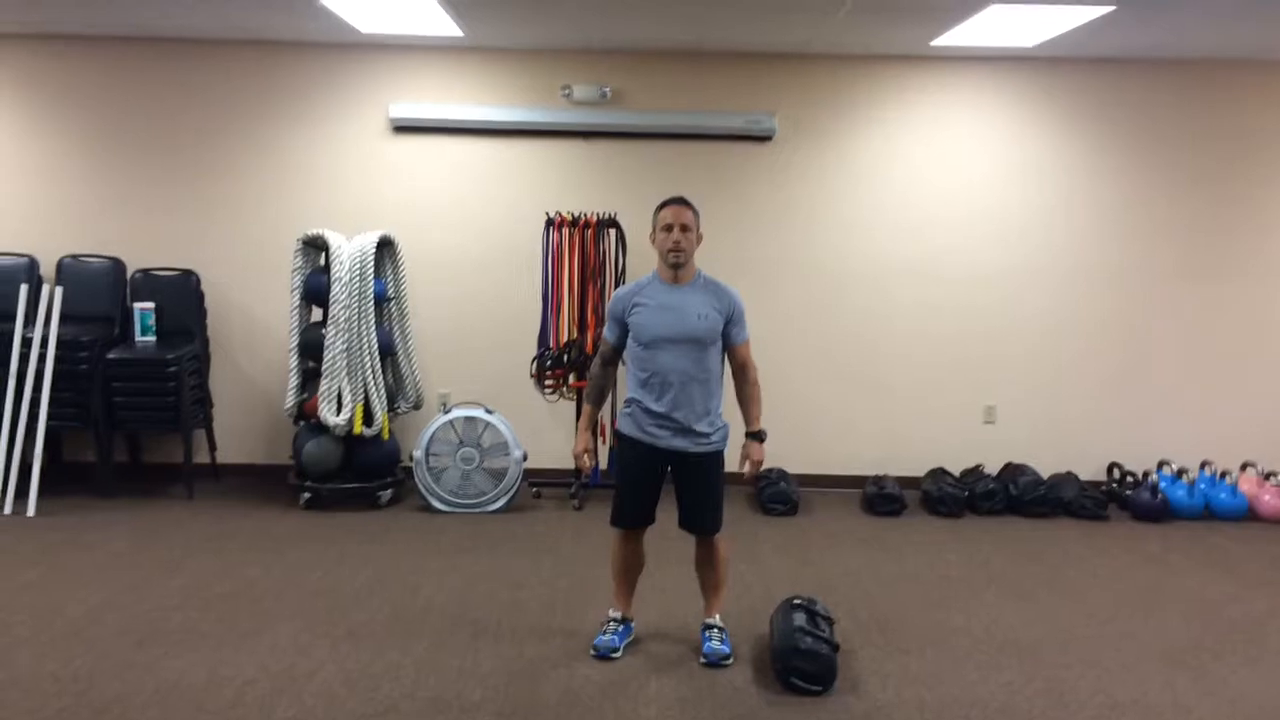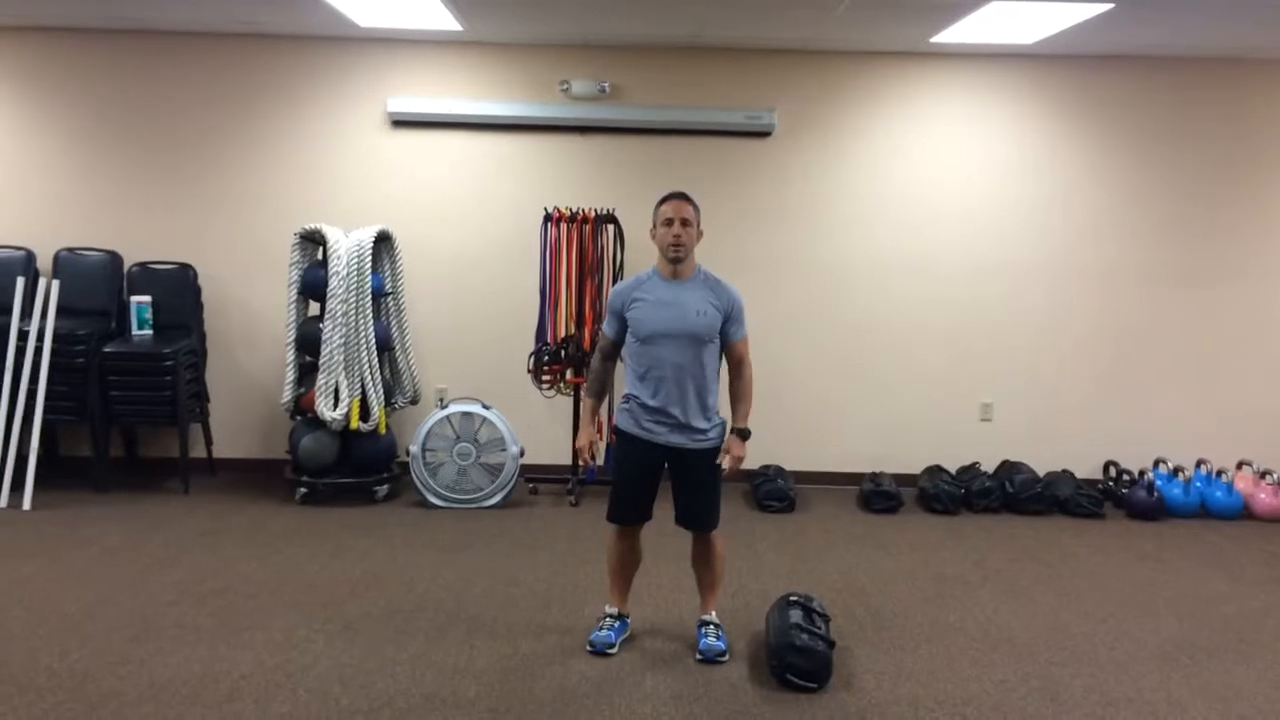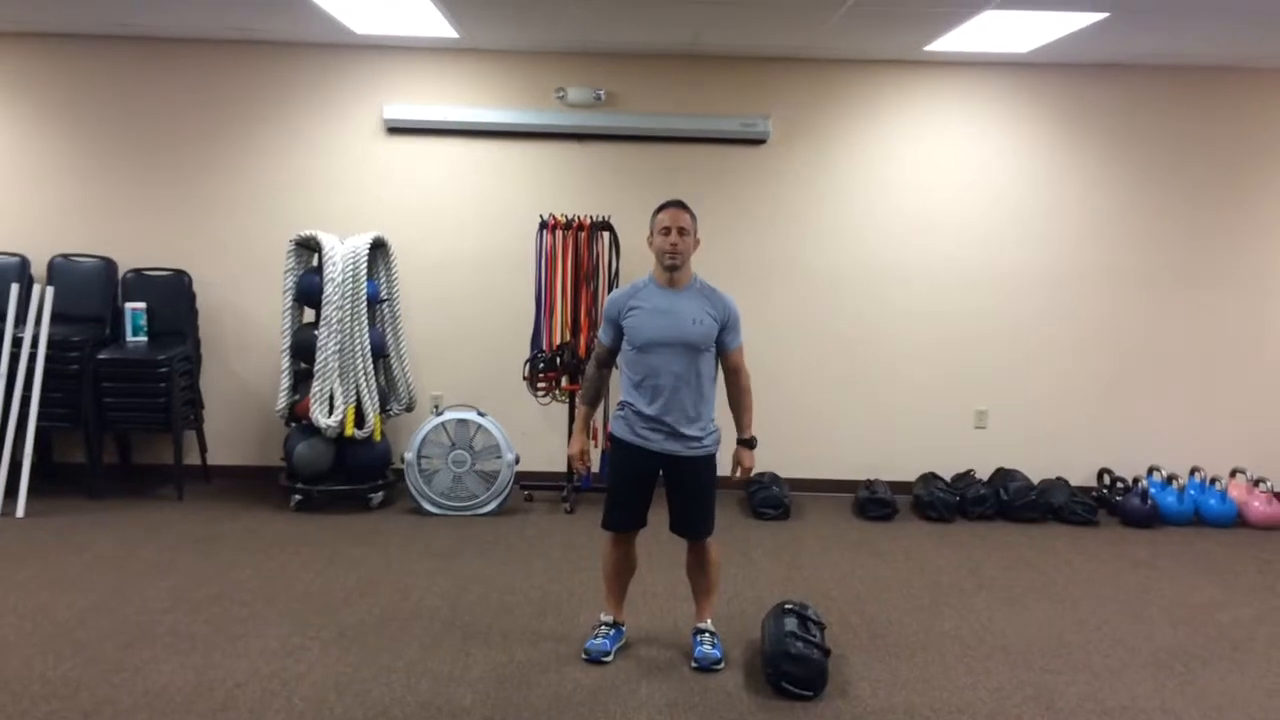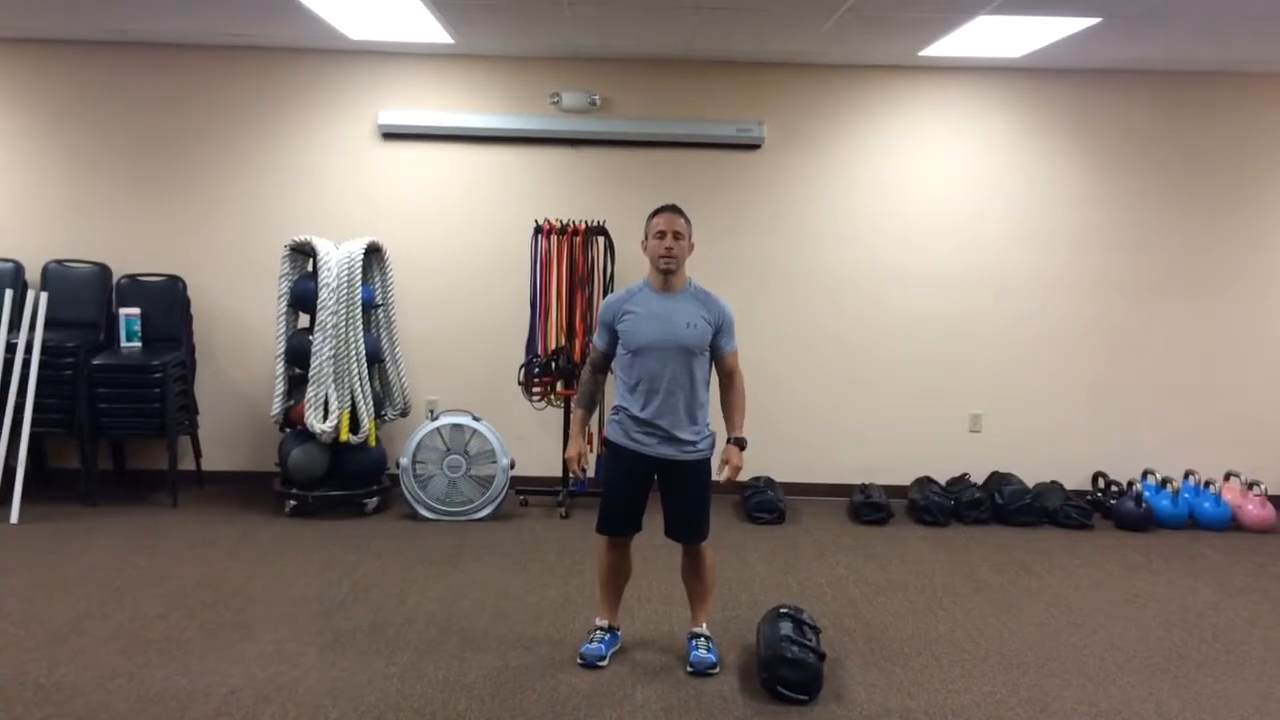
dt=0.4s
person 1, frame 1
left shoulder: (723, 300)
right shoulder: (627, 299)
left elbow: (743, 369)
right elbow: (603, 364)
left wrist: (754, 433)
right wrist: (585, 426)
left hip: (703, 441)
right hip: (639, 436)
left knee: (707, 533)
right knee: (628, 528)
left ankle: (713, 622)
right ankle: (620, 618)
person 1, frame 2
left shoulder: (723, 297)
right shoulder: (627, 294)
left elbow: (740, 366)
right elbow: (603, 359)
left wrist: (739, 431)
right wrist: (588, 422)
left hip: (701, 437)
right hip: (637, 431)
left knee: (704, 530)
right knee: (625, 524)
left ankle: (709, 619)
right ankle: (617, 614)
person 1, frame 3
left shoulder: (719, 306)
right shoulder: (623, 301)
left elbow: (736, 375)
right elbow: (598, 366)
left wrist: (746, 440)
right wrist: (580, 429)
left hip: (695, 445)
right hip: (632, 438)
left knee: (699, 537)
right knee: (621, 532)
left ankle: (704, 627)
right ankle: (612, 622)
person 1, frame 4
left shoulder: (712, 310)
right shoulder: (618, 306)
left elbow: (730, 377)
right elbow: (593, 370)
left wrist: (735, 440)
right wrist: (577, 432)
left hip: (690, 448)
right hip: (626, 442)
left knee: (694, 541)
right knee: (615, 536)
left ankle: (699, 631)
right ankle: (607, 626)
